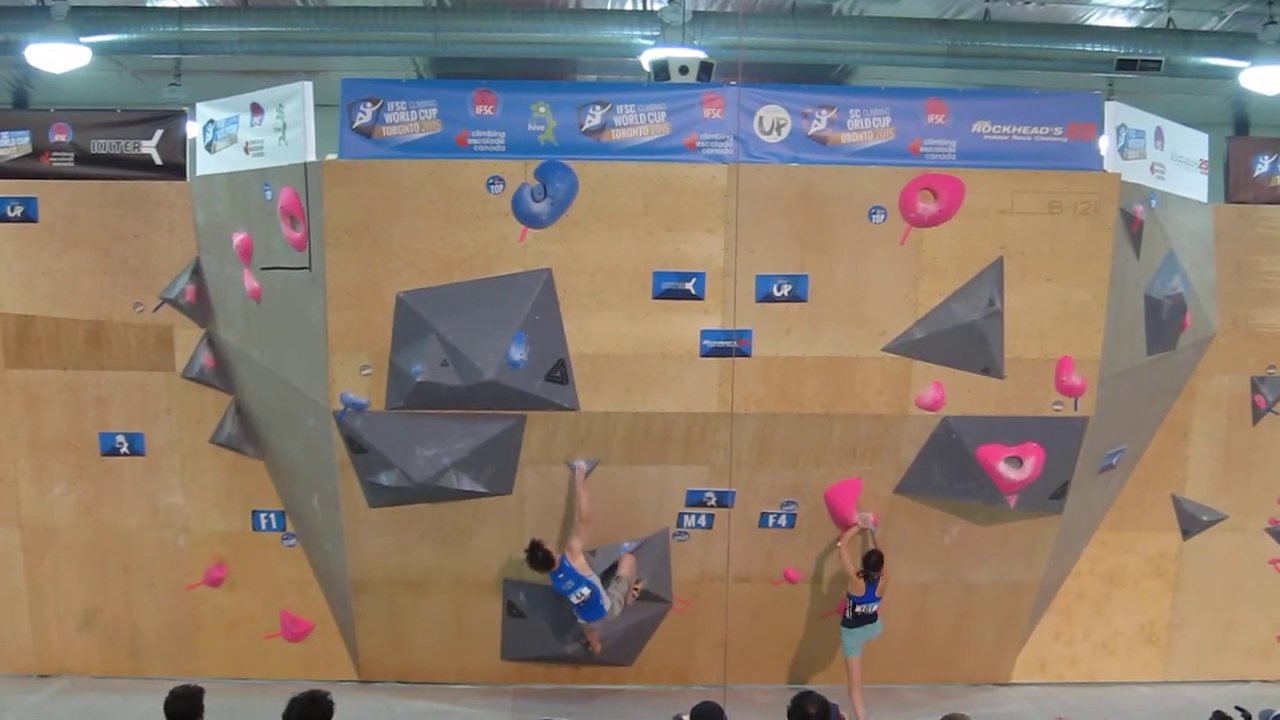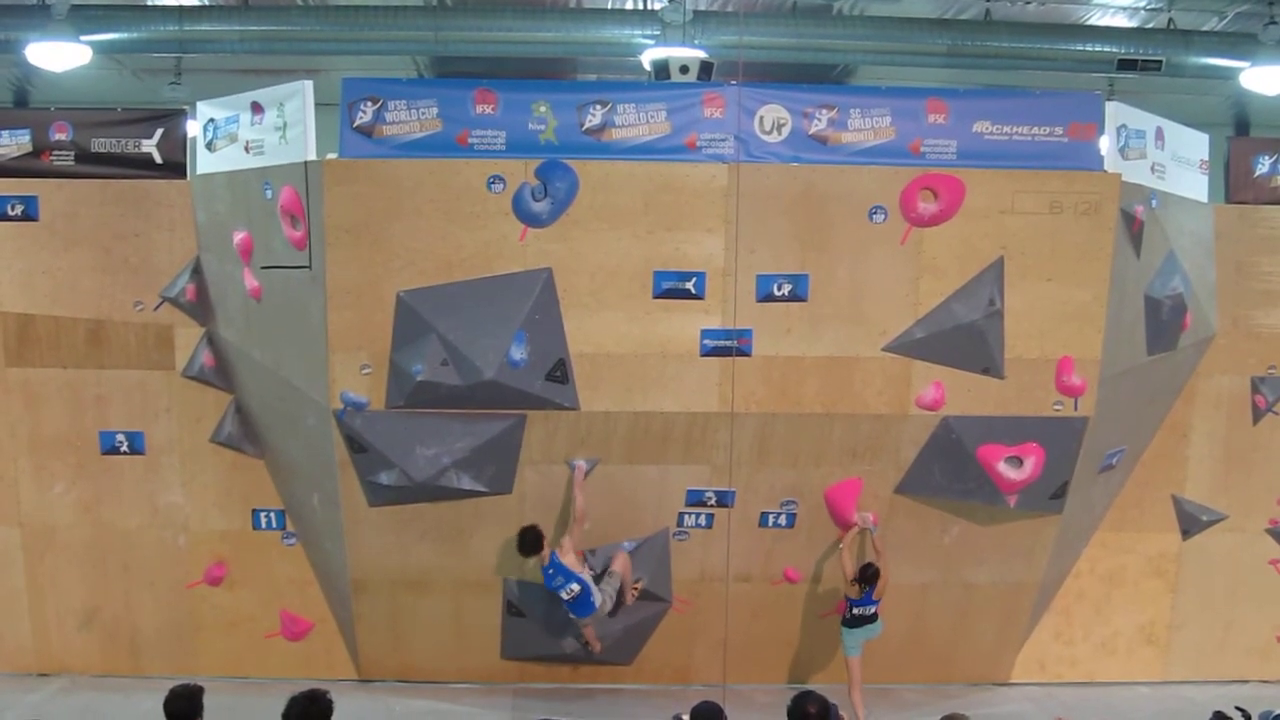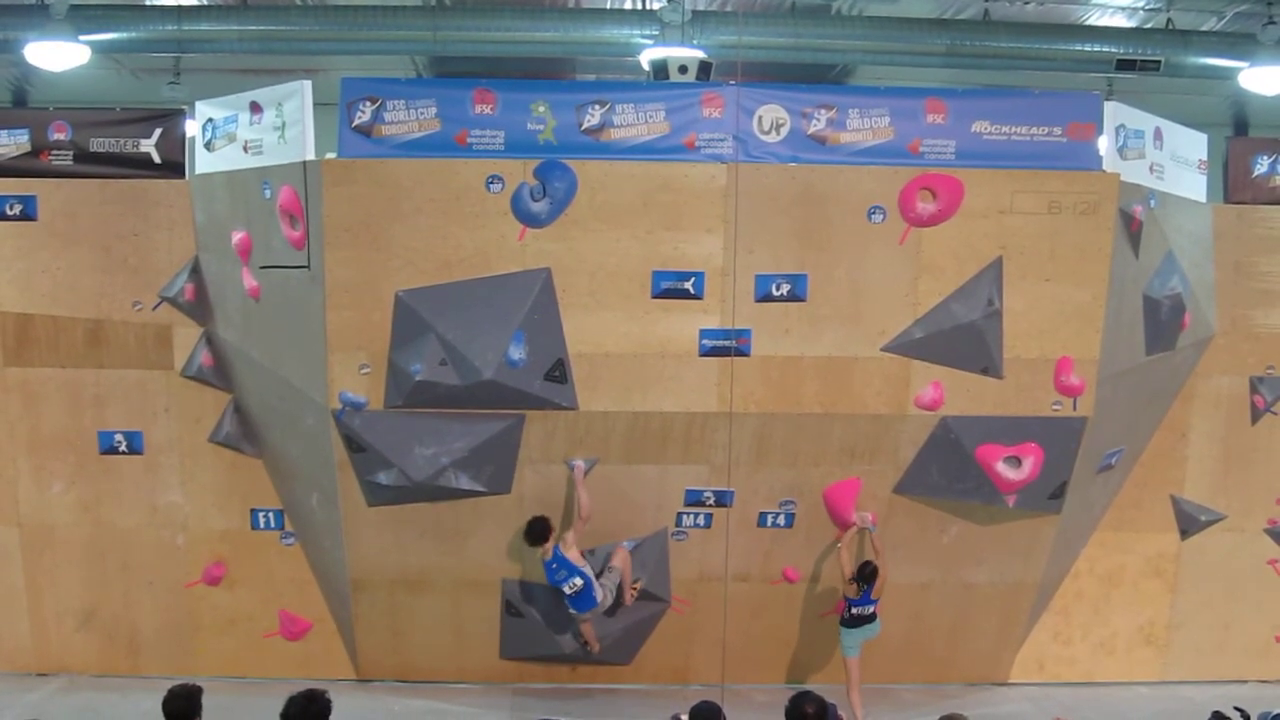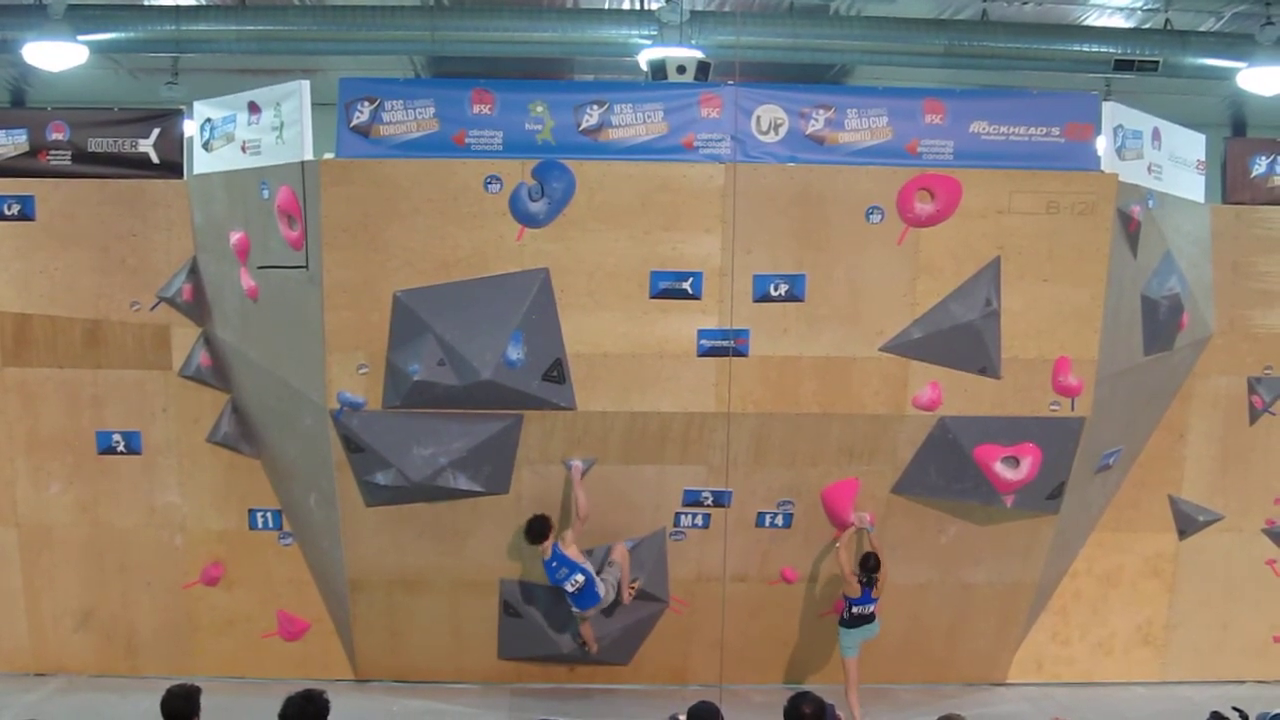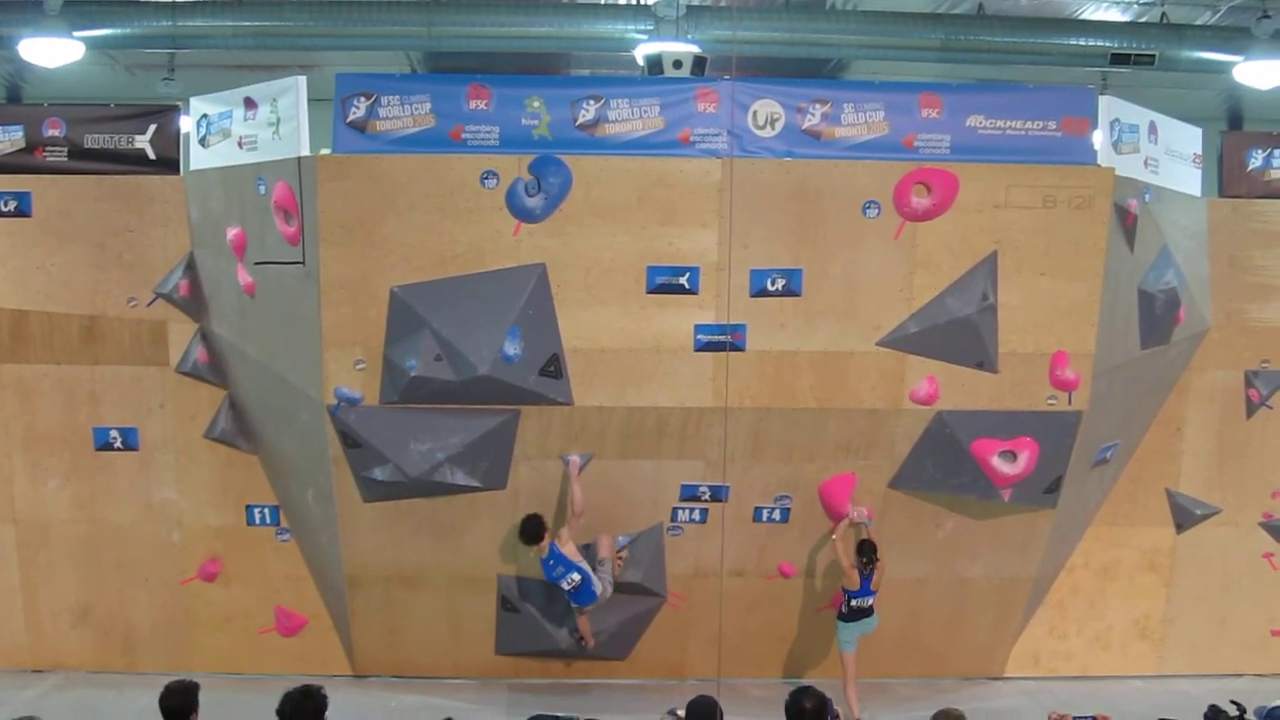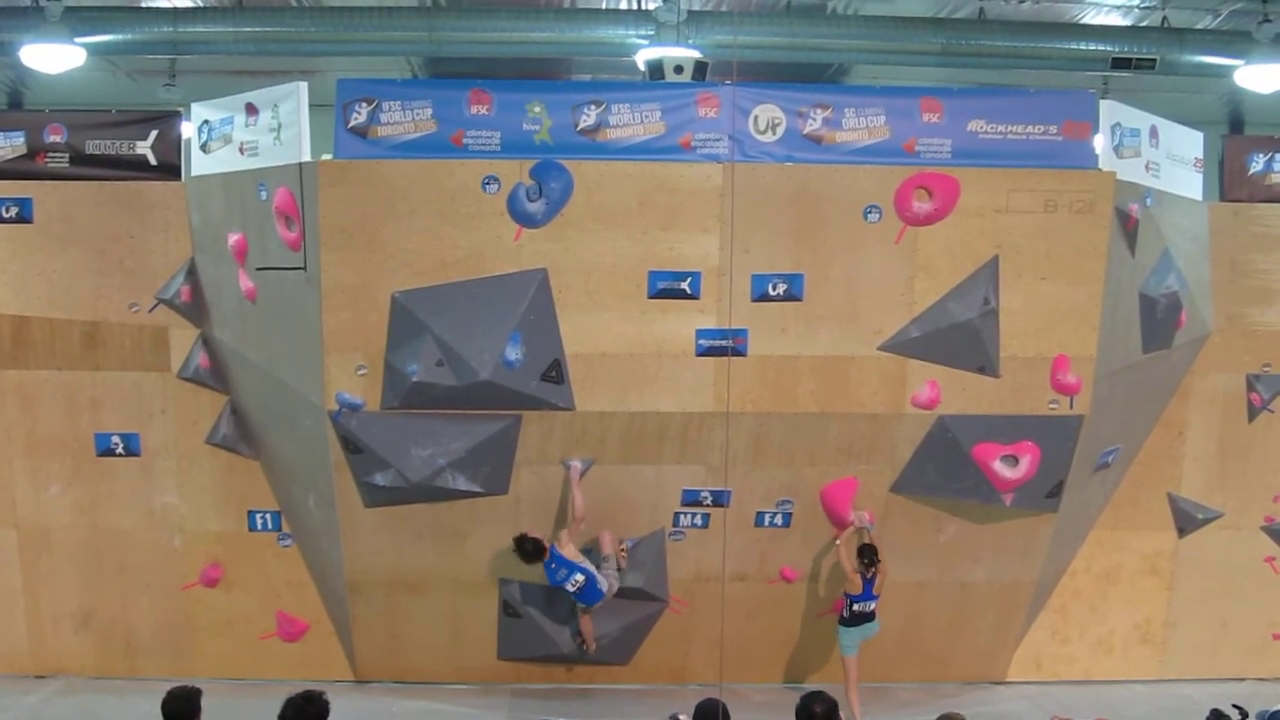
dt=0.4s
person 1, frame 1
left shoulder: (855, 580)
right shoulder: (882, 581)
left elbow: (843, 545)
right elbow: (880, 553)
left wrist: (858, 527)
right wrist: (871, 531)
left hip: (853, 632)
right hip: (874, 628)
left knee: (855, 682)
person 1, frame 2
left shoulder: (851, 584)
right shoulder: (881, 584)
left elbow: (844, 547)
right elbow: (880, 554)
left wrist: (858, 526)
right wrist: (871, 530)
left hip: (852, 633)
right hip: (874, 628)
left knee: (855, 682)
person 1, frame 3
left shoulder: (850, 583)
right shoulder: (879, 583)
left elbow: (843, 546)
right elbow: (878, 553)
left wrist: (856, 526)
right wrist: (870, 529)
left hip: (851, 633)
right hip: (872, 628)
left knee: (853, 682)
person 1, frame 4
left shoulder: (851, 582)
right shoulder: (879, 582)
left elbow: (841, 546)
right elbow: (877, 553)
left wrist: (855, 527)
right wrist: (868, 529)
left hip: (850, 633)
right hip: (872, 628)
left knee: (851, 682)
person 1, frame 5
left shoulder: (850, 574)
right shoulder: (878, 572)
left elbow: (837, 538)
right elbow: (872, 546)
left wrist: (849, 519)
right wrist: (865, 524)
left hip: (848, 626)
right hip: (870, 622)
left knee: (849, 677)
person 1, frame 6
left shoulder: (853, 579)
right shoulder: (880, 577)
left elbow: (840, 543)
right elbow: (873, 551)
left wrist: (854, 526)
right wrist: (866, 529)
left hip: (849, 631)
right hip: (871, 627)
left knee: (851, 681)
person 2, frame 1
left shoulder: (554, 578)
right shoulder: (572, 557)
right elbow: (584, 518)
right wrist: (579, 480)
left hip: (588, 621)
right hip: (610, 609)
right knee: (628, 558)
left ankle: (595, 647)
right ankle: (630, 595)
person 2, frame 2
left shoulder: (545, 570)
right shoulder: (563, 551)
right elbow: (579, 517)
right wrist: (578, 481)
left hip: (580, 614)
right hip: (600, 603)
right knee: (621, 555)
left ankle: (595, 645)
right ankle: (629, 594)
person 2, frame 3
left shoulder: (546, 564)
right shoulder: (565, 546)
right elbow: (584, 516)
right wrist: (578, 480)
left hip: (579, 610)
right hip: (601, 598)
left knee: (583, 619)
right knee: (621, 550)
left ankle: (593, 646)
right ankle: (628, 594)
person 2, frame 4
left shoulder: (546, 563)
right shoulder: (564, 545)
right elbow: (582, 515)
right wrist: (576, 480)
left hip: (582, 608)
right hip: (602, 594)
left knee: (582, 620)
right knee: (619, 547)
left ankle: (592, 646)
right ankle: (625, 593)
person 2, frame 5
left shoulder: (543, 563)
right shoulder: (561, 543)
right elbow: (578, 512)
right wrist: (573, 475)
left hip: (580, 601)
right hip: (601, 589)
left knee: (580, 613)
right knee: (603, 538)
left ankle: (588, 641)
right ankle: (615, 567)
person 2, frame 6
left shoulder: (548, 571)
right shoulder: (561, 546)
right elbow: (578, 517)
right wrist: (574, 480)
left hip: (586, 600)
right hip: (607, 585)
left knee: (583, 615)
right knee: (605, 535)
left ankle: (590, 645)
right ankle: (620, 562)
